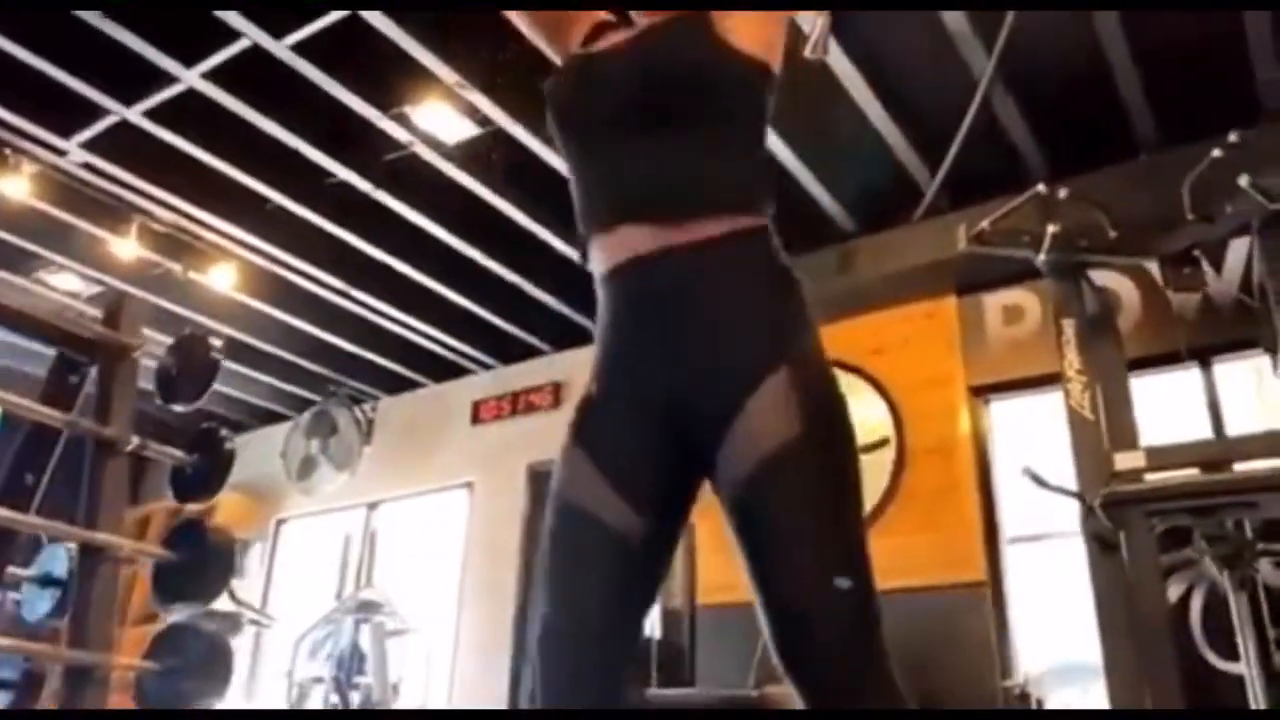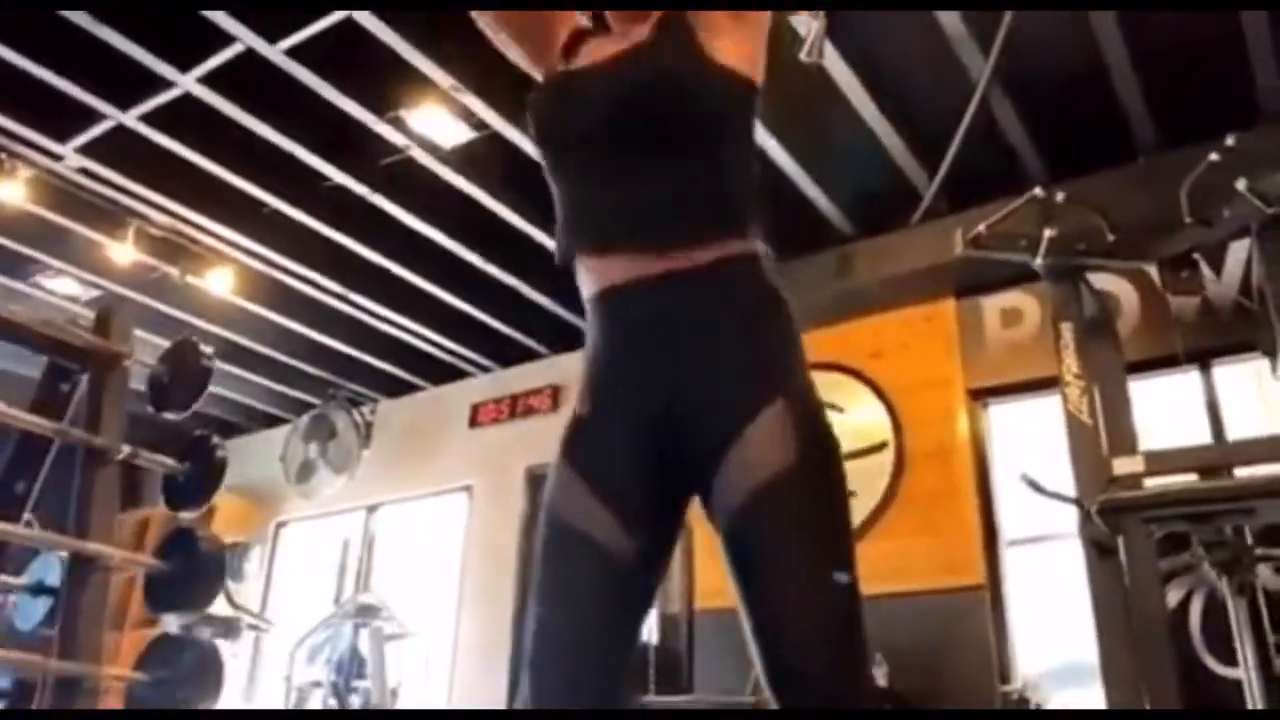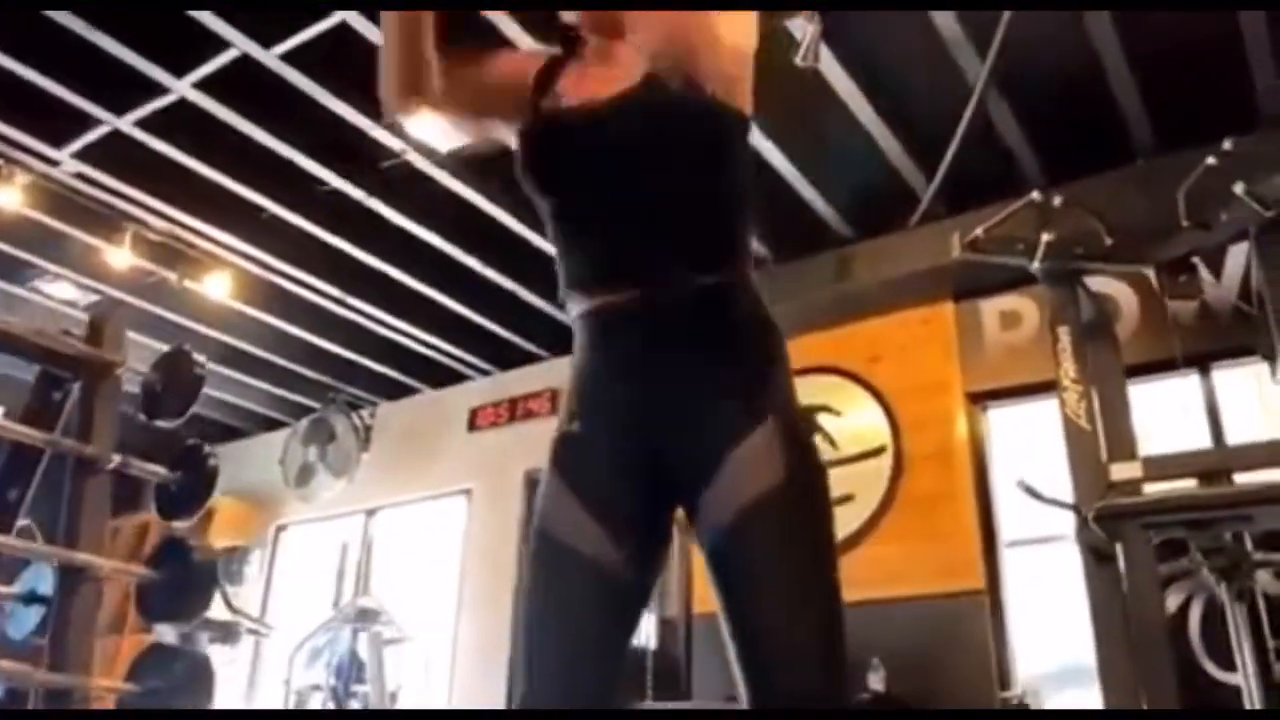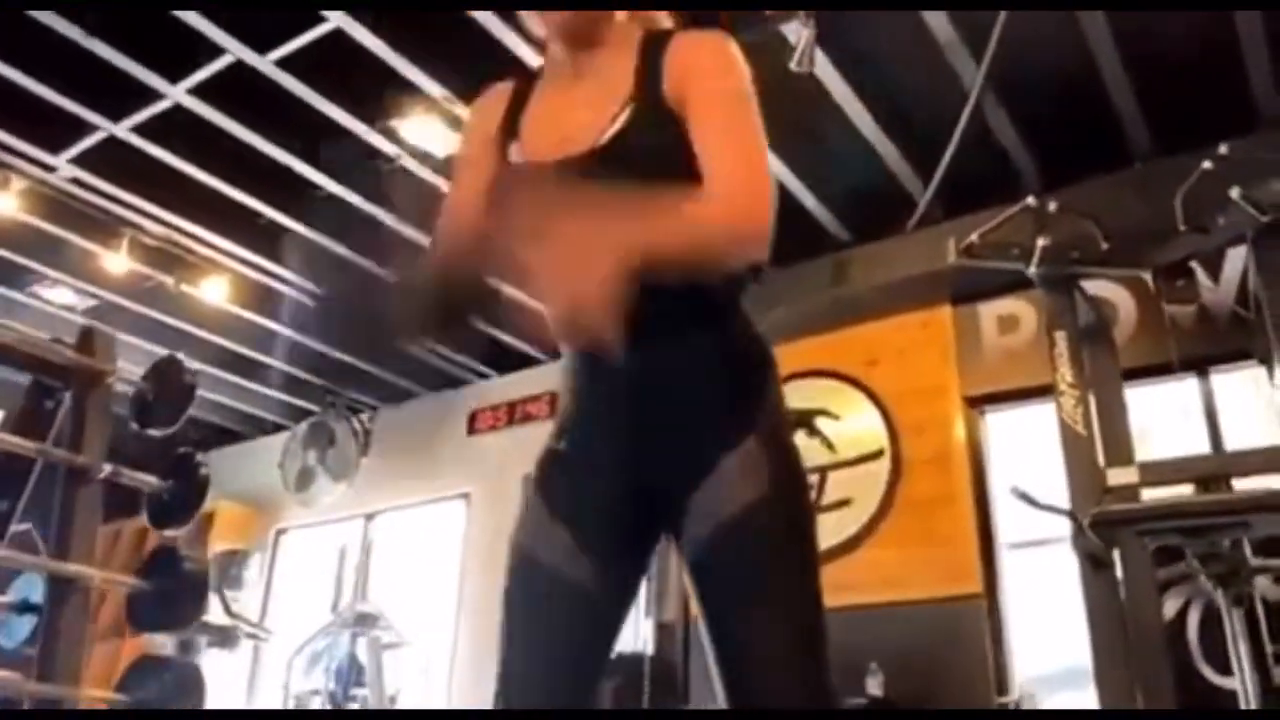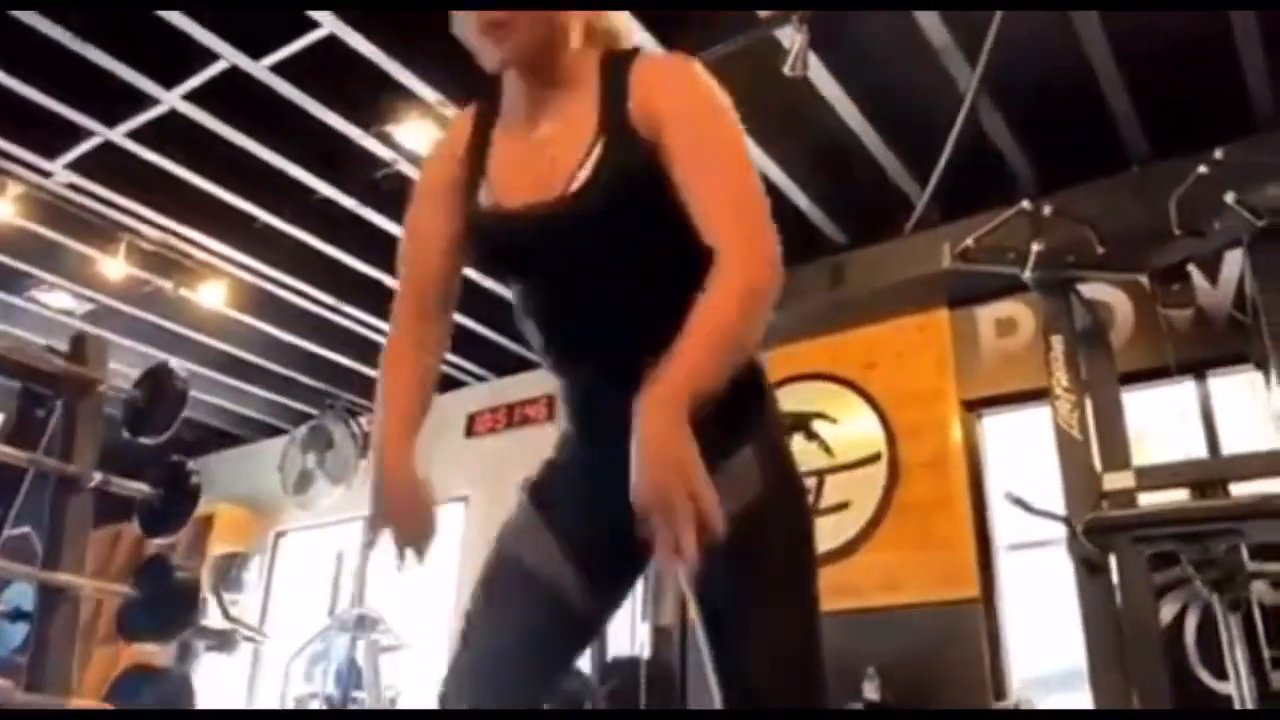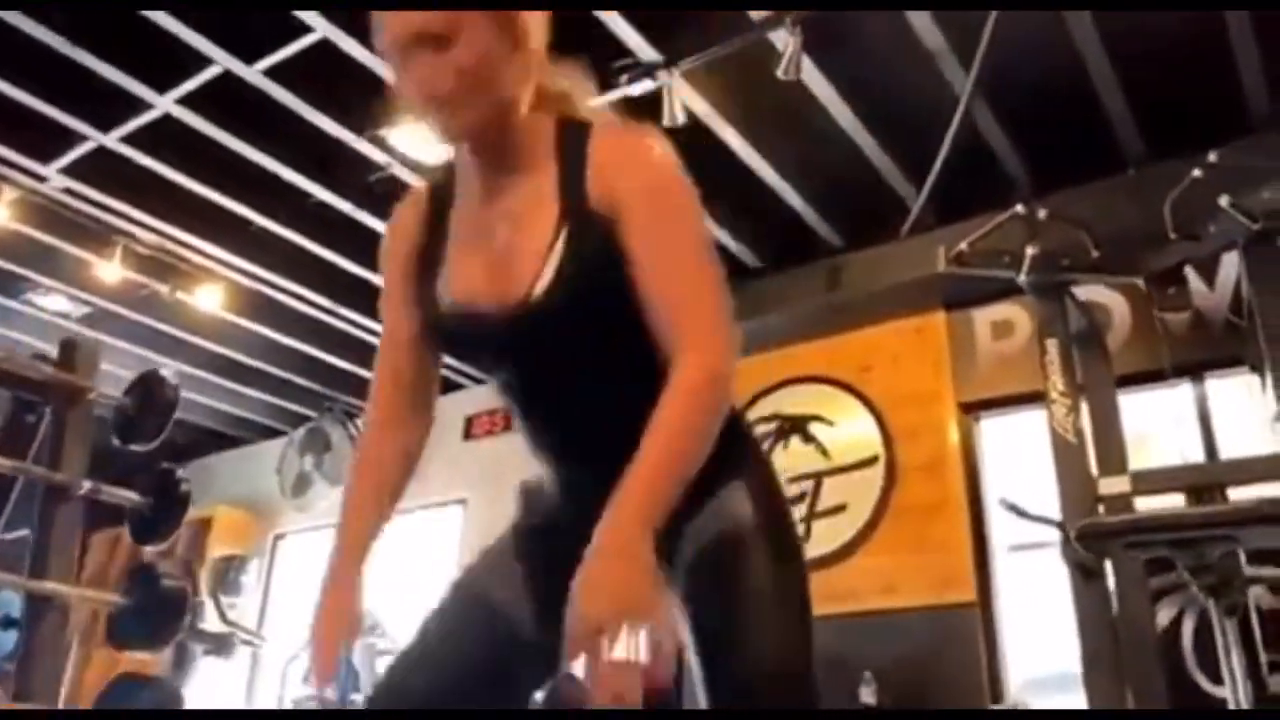
dt=0.1s
person 1, frame 1
left shoulder: (736, 22)
right shoulder: (584, 42)
left hip: (747, 335)
right hip: (631, 355)
left knee: (834, 653)
right knee: (569, 672)
person 1, frame 2
left shoulder: (718, 25)
right shoulder: (565, 50)
left hip: (737, 356)
right hip: (619, 379)
left knee: (822, 679)
right knee: (559, 692)
person 1, frame 3
left shoulder: (697, 38)
right shoulder: (540, 78)
left elbow: (705, 49)
right elbow: (411, 91)
left hip: (725, 381)
right hip: (604, 393)
left knee: (800, 687)
right knee: (552, 699)
person 1, frame 4
left shoulder: (690, 61)
right shoulder: (504, 110)
left elbow: (746, 216)
right elbow: (452, 242)
left wrist: (616, 243)
left hip: (714, 420)
right hip: (596, 429)
left knee: (783, 697)
right knee: (530, 698)
person 1, frame 5
left shoulder: (658, 85)
right shoulder: (463, 145)
left elbow: (752, 262)
right elbow: (419, 312)
left wrist: (665, 405)
right wrist: (394, 444)
left hip: (708, 429)
right hip: (591, 449)
left knee: (772, 697)
right knee: (478, 700)
person 1, frame 6
left shoulder: (615, 159)
right shoulder: (418, 224)
left elbow: (705, 361)
right elbow: (394, 418)
left wrist: (624, 532)
right wrist: (343, 577)
left hip: (704, 490)
right hip: (579, 514)
right knee: (411, 701)
